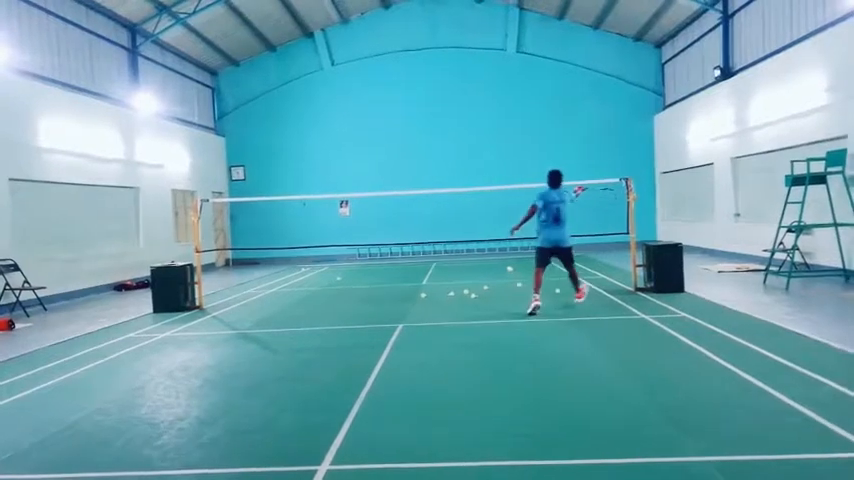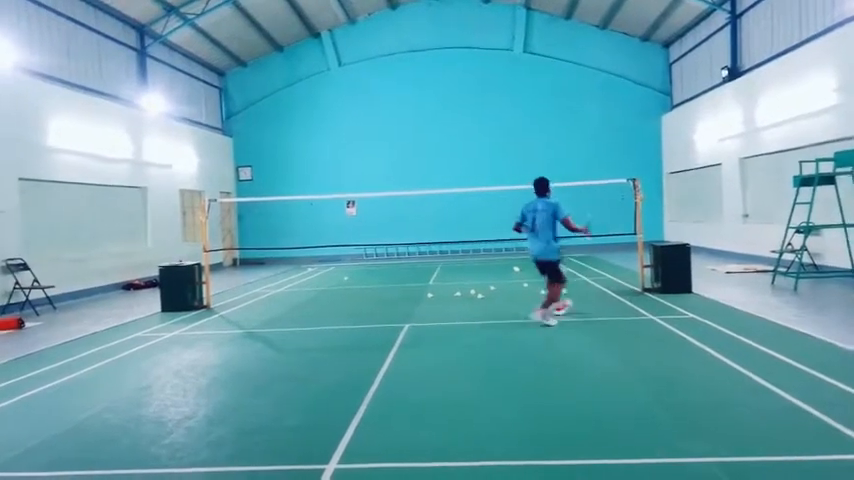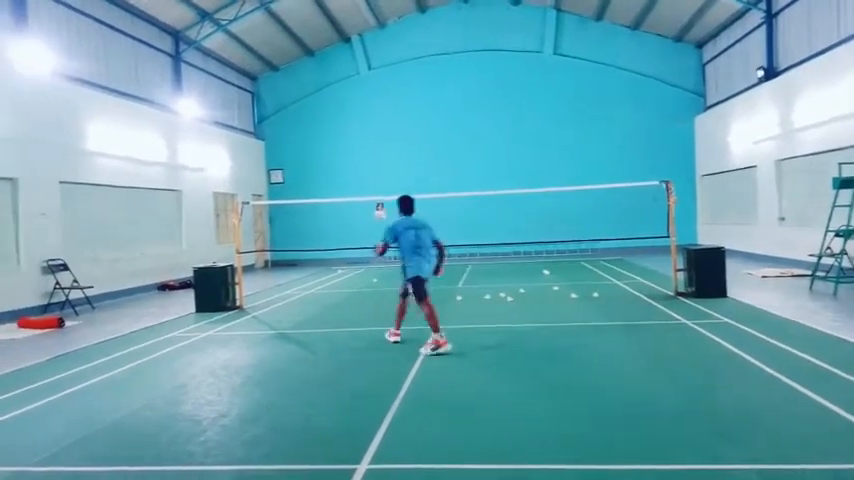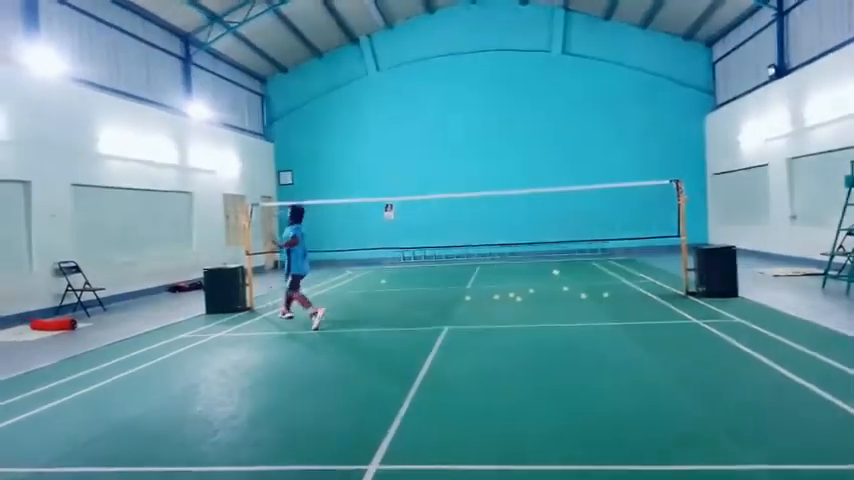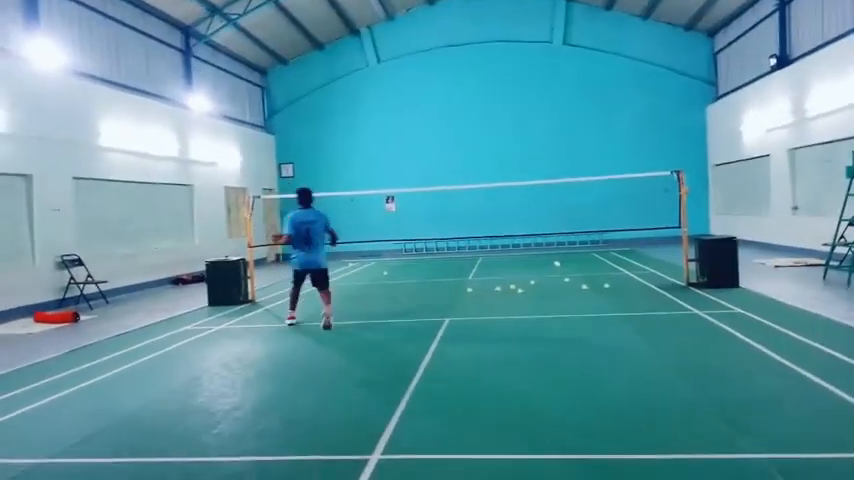
dt=1s
person 1, frame 1
left shoulder: (543, 195)
right shoulder: (565, 195)
left elbow: (533, 210)
right elbow: (574, 196)
left wrist: (519, 225)
right wrist: (578, 191)
left hip: (545, 240)
right hip: (563, 240)
left knee: (539, 269)
right knee: (570, 267)
left ankle: (536, 298)
right ankle: (579, 292)
person 1, frame 2
left shoulder: (526, 207)
right shoulder: (554, 205)
left elbow: (516, 227)
right elbow: (569, 226)
right wrist: (582, 230)
left hip: (535, 252)
right hip: (549, 252)
left knee: (552, 278)
right knee: (558, 282)
left ankle: (558, 305)
right ankle: (541, 311)
person 1, frame 3
left shoulder: (394, 227)
right shoulder: (424, 226)
left elbow: (382, 251)
right elbow: (440, 247)
left wrist: (378, 250)
right wrist: (438, 266)
left hip: (413, 269)
right hip: (426, 268)
left knee: (424, 302)
right knee: (403, 297)
left ankle: (440, 340)
right ankle: (395, 332)
person 1, frame 4
left shoulder: (291, 229)
right shoulder: (294, 229)
left elbow: (295, 241)
left wrist: (281, 245)
left hip: (295, 268)
right hip: (301, 267)
left knee: (293, 292)
right knee: (292, 288)
left ankle: (315, 311)
right ankle: (286, 310)
person 1, frame 5
left shoulder: (292, 217)
right shoulder: (321, 216)
left elbow: (288, 240)
right elbow: (333, 236)
left wrist: (279, 239)
right wrist: (333, 241)
left hip: (299, 261)
right hip: (319, 261)
left knee: (296, 287)
right knee: (324, 289)
left ankle: (291, 315)
right ankle: (327, 312)
